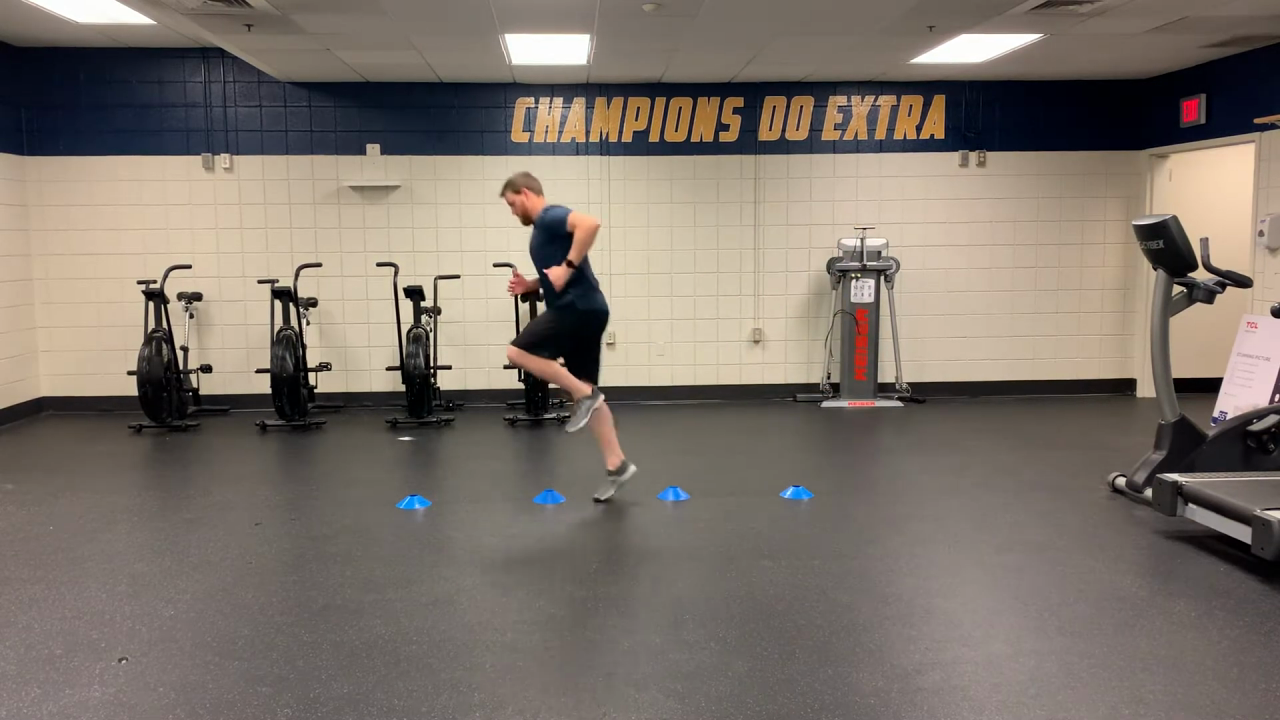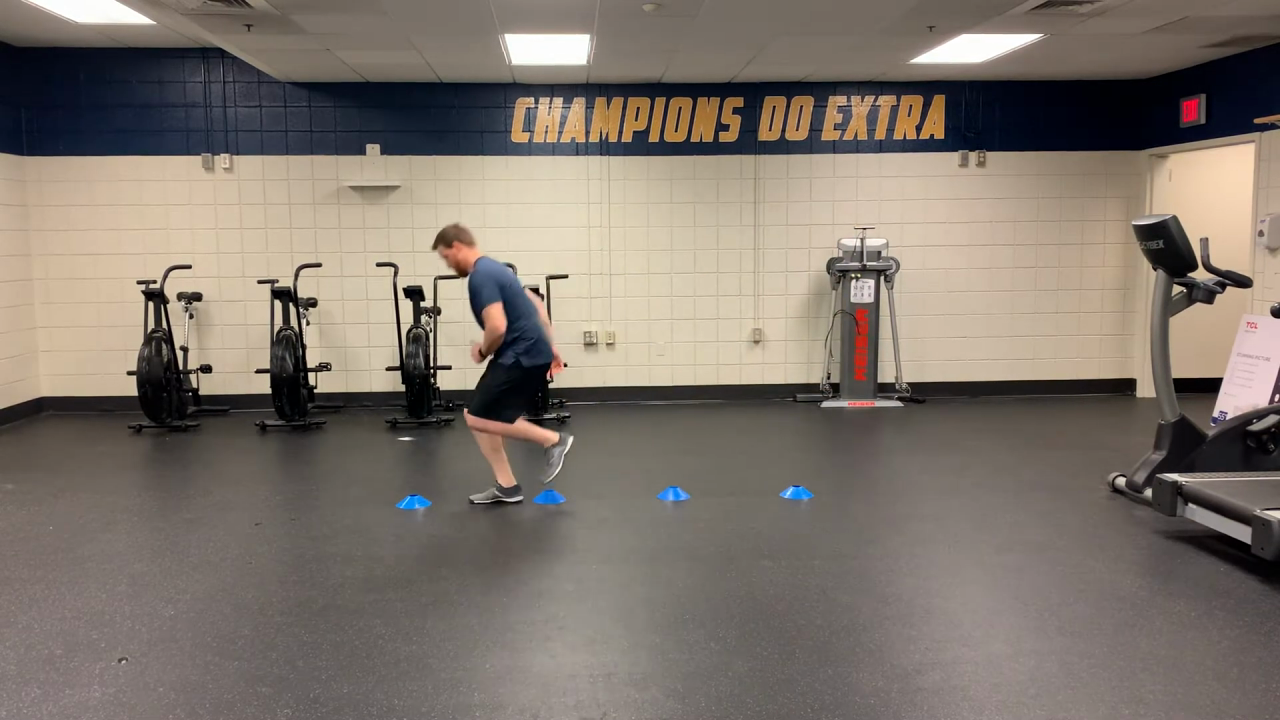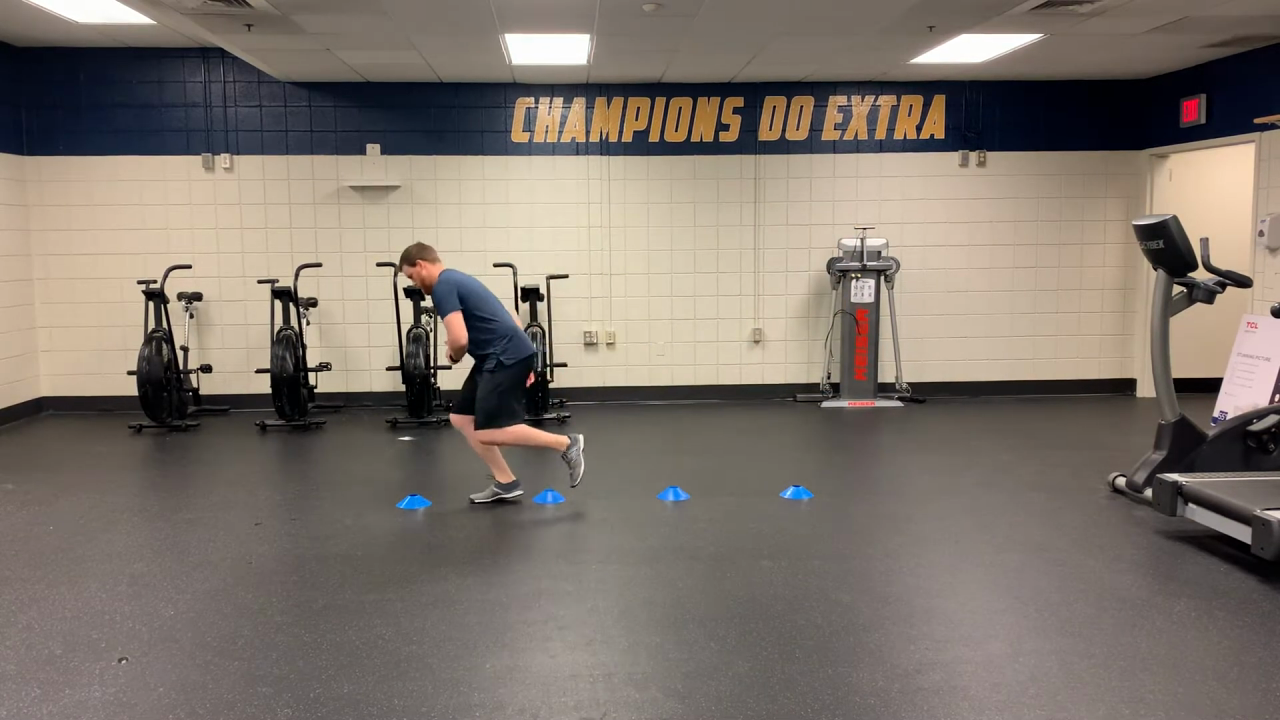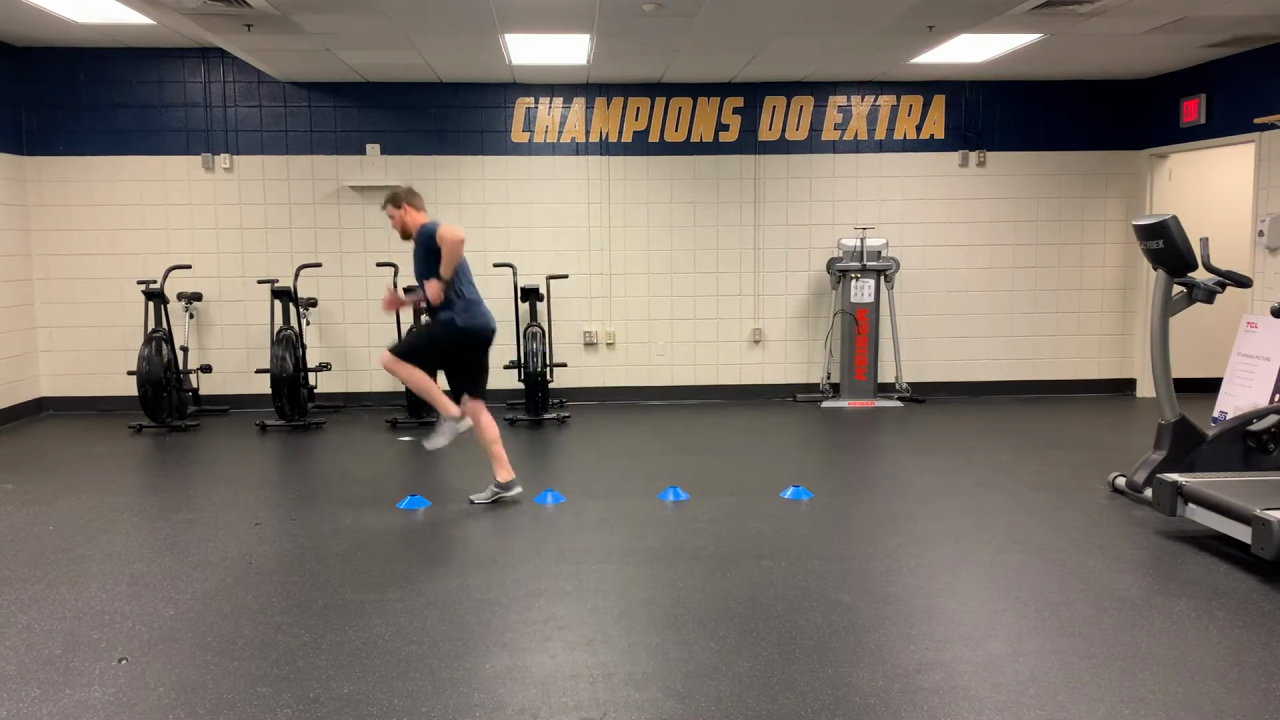
dt=0.4s
person 1, frame 1
left shoulder: (551, 216)
right shoulder: (544, 227)
left elbow: (590, 223)
left wrist: (568, 267)
right wrist: (529, 285)
left hip: (579, 308)
right hip: (576, 310)
left knee: (518, 353)
right knee: (583, 392)
left ankle: (584, 393)
right ankle: (617, 465)
person 1, frame 2
left shoulder: (481, 277)
right shoulder: (493, 270)
left elbow: (498, 328)
right elbow: (535, 303)
left wrist: (483, 351)
right wrist: (549, 346)
left hip: (522, 357)
right hip: (527, 352)
left knee: (478, 418)
right knee: (476, 417)
left ankle: (552, 440)
right ankle: (507, 486)
person 1, frame 3
left shoulder: (442, 287)
right shoulder: (457, 280)
left elbow: (459, 339)
right elbow: (506, 312)
left wrist: (453, 355)
right wrist: (525, 357)
left hip: (506, 358)
right hip: (500, 356)
left knee: (489, 432)
right knee: (461, 418)
left ankle: (566, 444)
right ankle: (505, 482)
person 1, frame 4
left shoulder: (428, 232)
right shoulder: (430, 239)
left elbow: (457, 236)
left wrist: (441, 282)
right wrist: (406, 300)
left hip: (459, 323)
right hip: (476, 326)
left knee: (393, 360)
right knee: (472, 405)
left ankle: (452, 414)
right ankle: (504, 478)
